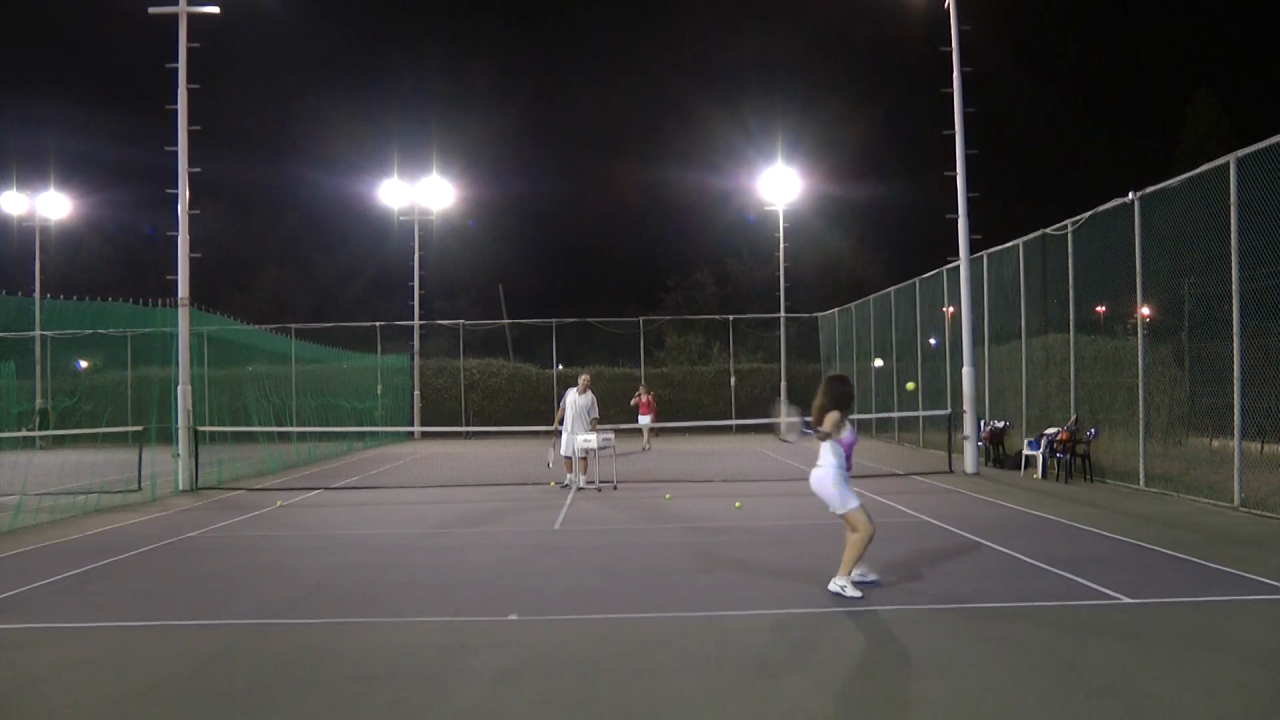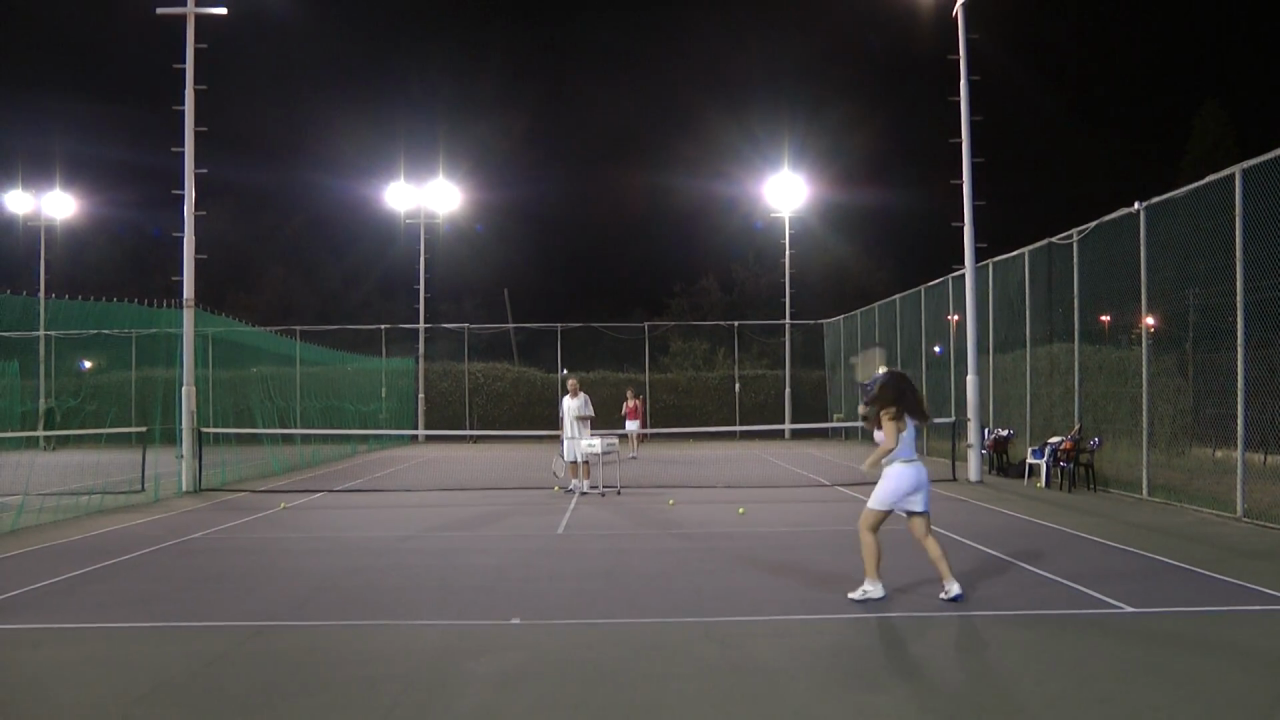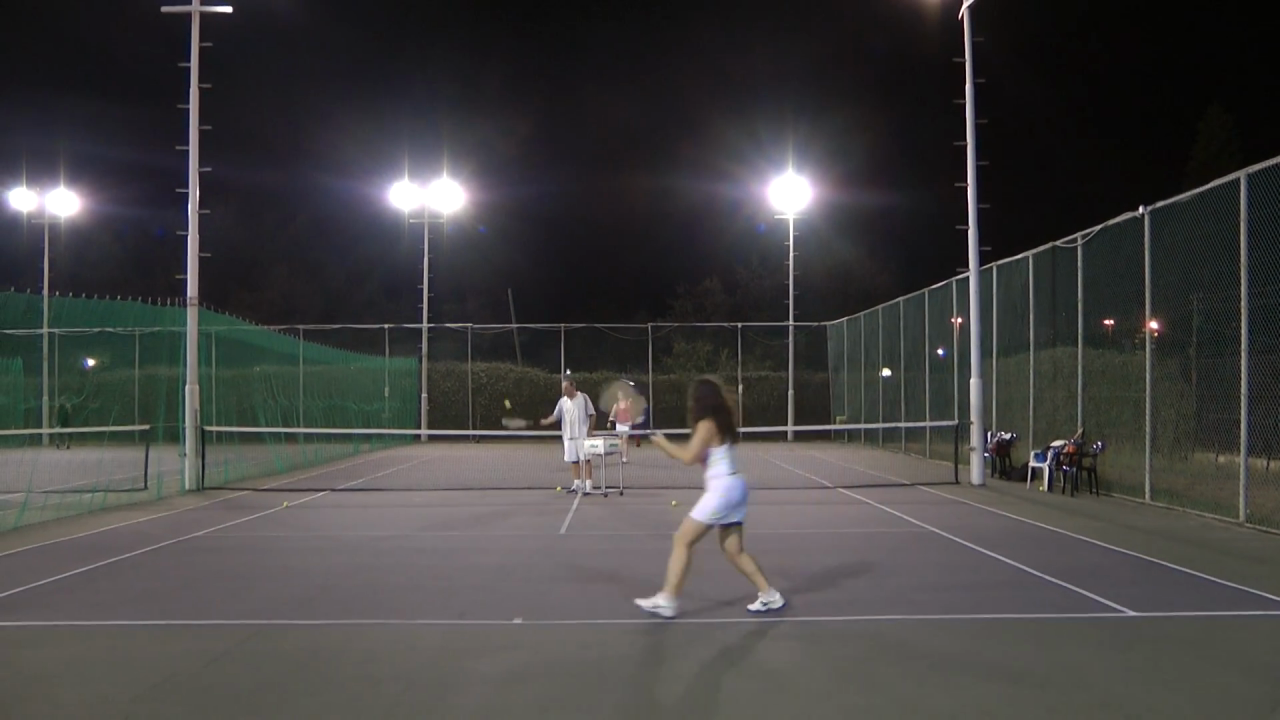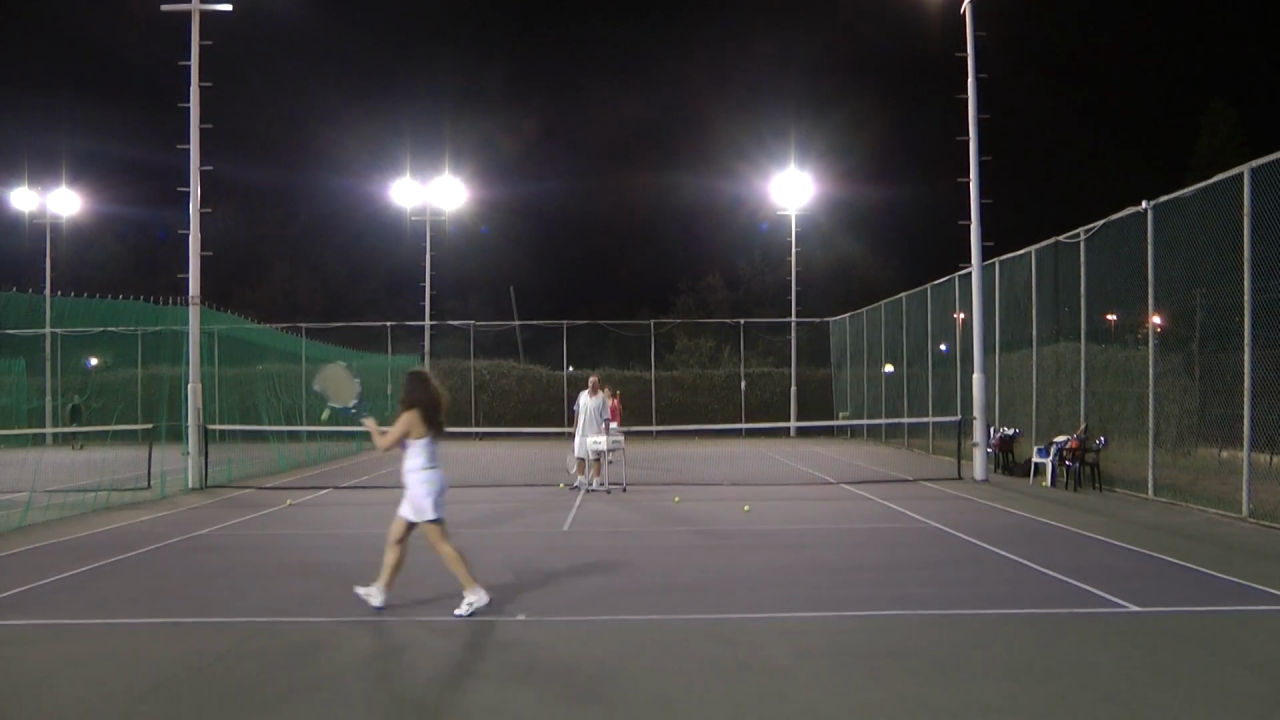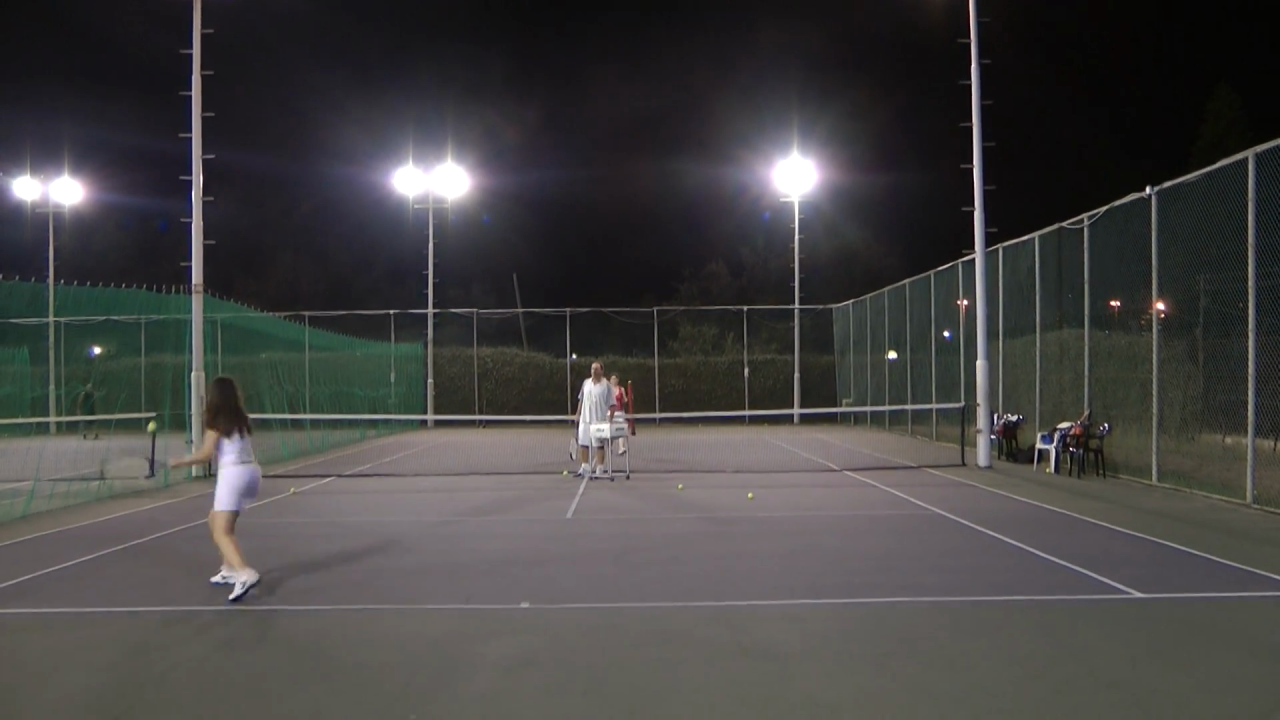
dt=1s
person 1, frame 1
left shoulder: (835, 416)
right shoulder: (834, 415)
right elbow: (823, 430)
right wrist: (823, 434)
left hip: (833, 478)
right hip: (830, 479)
left knee: (859, 524)
right knee: (865, 529)
left ankle: (856, 569)
right ankle: (840, 580)
person 1, frame 2
left shoulder: (889, 412)
right shoulder: (907, 413)
left elbow: (890, 444)
left wrist: (871, 461)
right wrist: (868, 415)
left hip: (898, 475)
right hip: (916, 472)
left knee: (865, 527)
right knee: (924, 535)
left ankle: (872, 585)
right ankle: (951, 585)
person 1, frame 3
left shoulder: (707, 425)
right shoulder: (721, 423)
left elbow: (690, 457)
left wrist: (662, 442)
right wrist: (669, 446)
left hip: (723, 490)
right hip: (732, 487)
left knee: (682, 542)
right knee: (734, 550)
left ankle: (666, 600)
right ankle: (769, 595)
person 1, frame 4
left shoulder: (411, 416)
right shoulder: (429, 417)
left elbow: (384, 444)
left wrist: (373, 428)
right wrist: (381, 431)
left hip: (422, 483)
right hip: (422, 482)
left knee: (440, 543)
right knee: (395, 539)
left ankle: (474, 593)
right ankle: (379, 591)
person 1, frame 5
left shoulder: (214, 422)
right shoulder: (239, 419)
left elbow: (206, 455)
left wrist: (179, 462)
left hip: (233, 475)
right hip: (251, 471)
left knee: (221, 533)
right knee: (217, 523)
left ankle: (246, 575)
right ankle: (230, 571)
